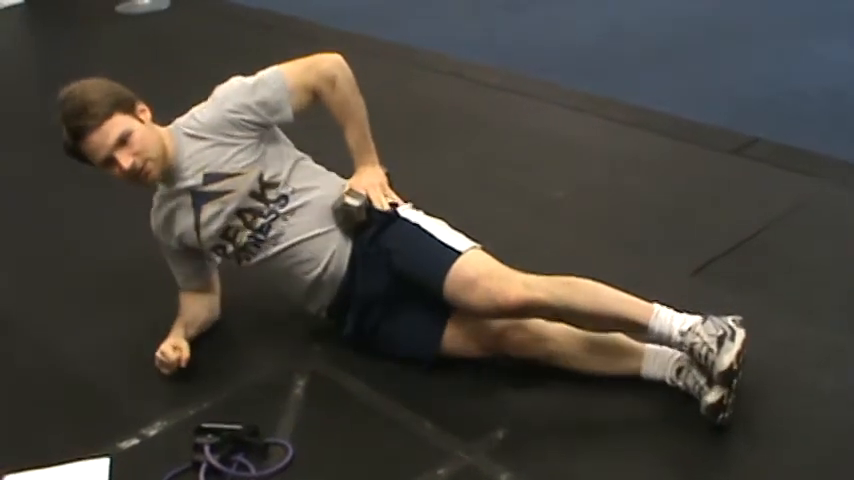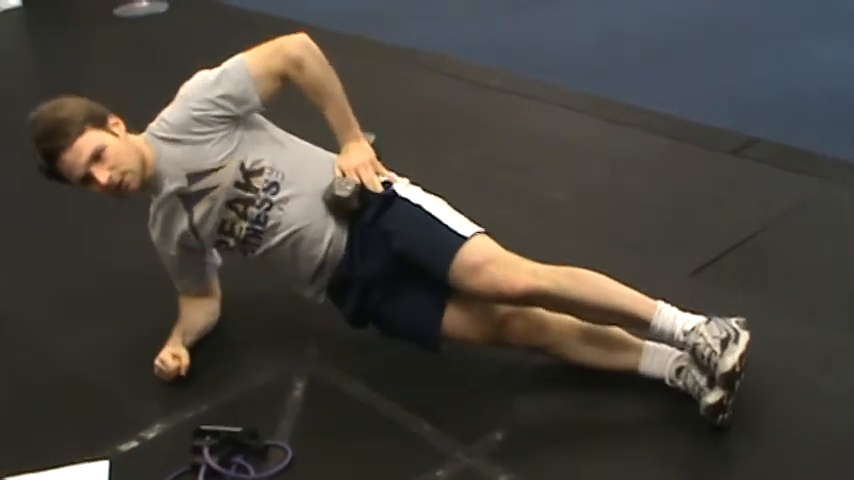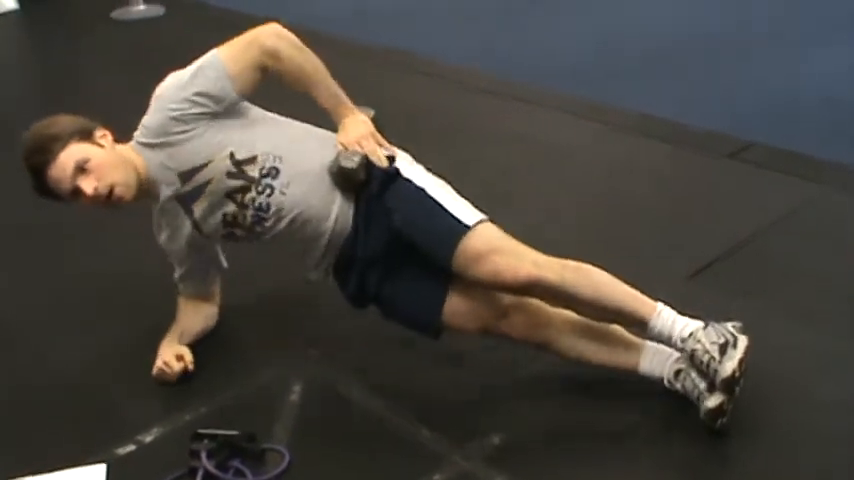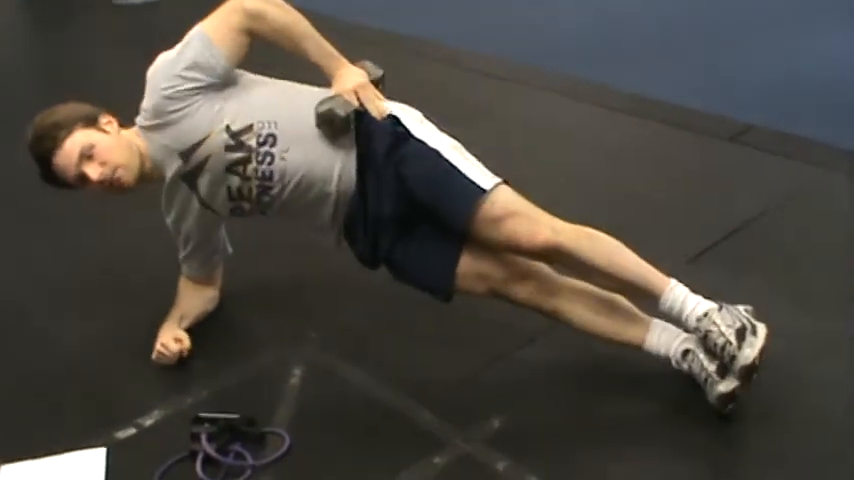
dt=0.4s
person 1, frame 1
left shoulder: (221, 114)
right shoulder: (168, 222)
left elbow: (329, 69)
right elbow: (202, 294)
left wrist: (368, 164)
right wrist: (178, 336)
left hip: (372, 230)
right hip: (354, 307)
left knee: (509, 296)
right knee: (509, 338)
left ankle: (690, 333)
right ankle: (679, 370)
person 1, frame 2
left shoulder: (193, 111)
right shoulder: (166, 227)
left elbow: (296, 50)
right elbow: (202, 298)
left wrist: (352, 138)
right wrist: (177, 343)
left hip: (371, 212)
right hip: (353, 284)
left knee: (510, 281)
right knee: (508, 326)
left ankle: (689, 333)
right ankle: (679, 370)
person 1, frame 3
left shoulder: (172, 110)
right shoulder: (174, 226)
left elbow: (270, 41)
right elbow: (202, 298)
left wrist: (347, 114)
right wrist: (174, 342)
left hip: (375, 189)
right hip: (356, 263)
left knee: (513, 270)
right knee: (503, 315)
left ankle: (689, 337)
right ankle: (679, 371)
person 1, frame 4
left shoulder: (169, 89)
right shoulder: (185, 205)
right elbow: (204, 282)
left wrist: (340, 68)
right wrist: (173, 326)
left hip: (378, 146)
right hip: (369, 223)
left knee: (531, 236)
right knee: (512, 279)
left ankle: (702, 317)
right ankle: (688, 353)
